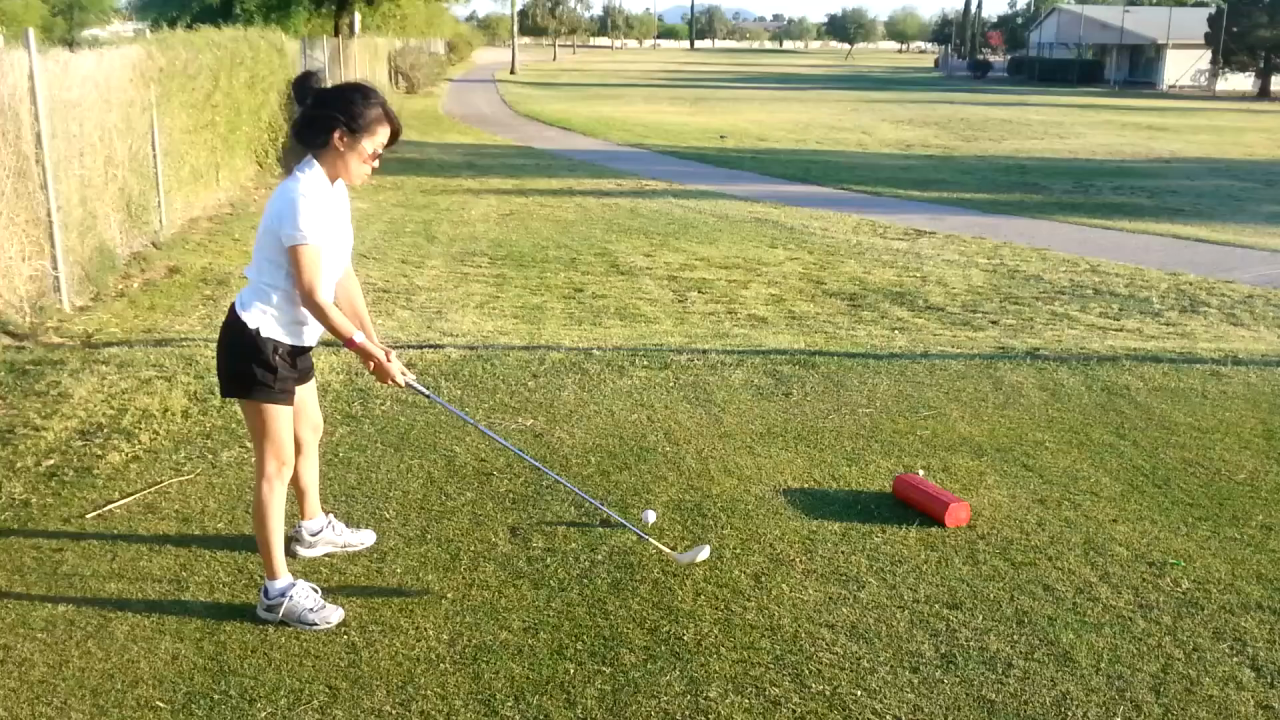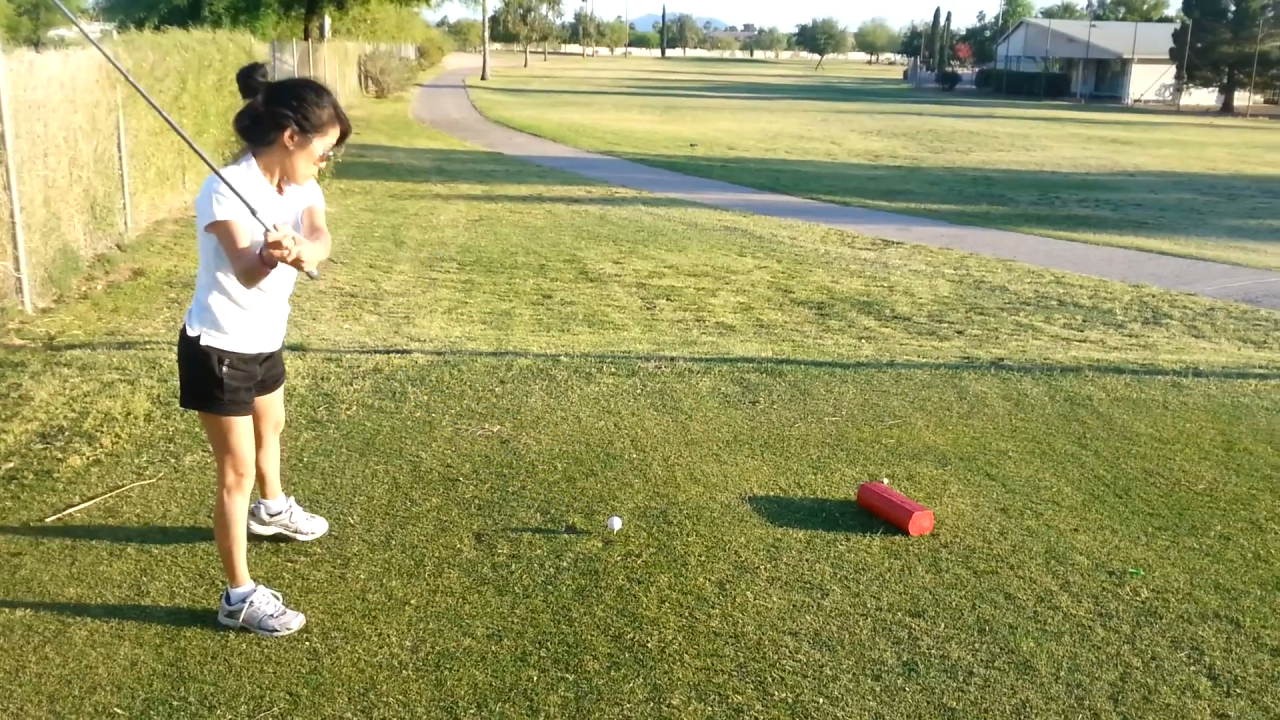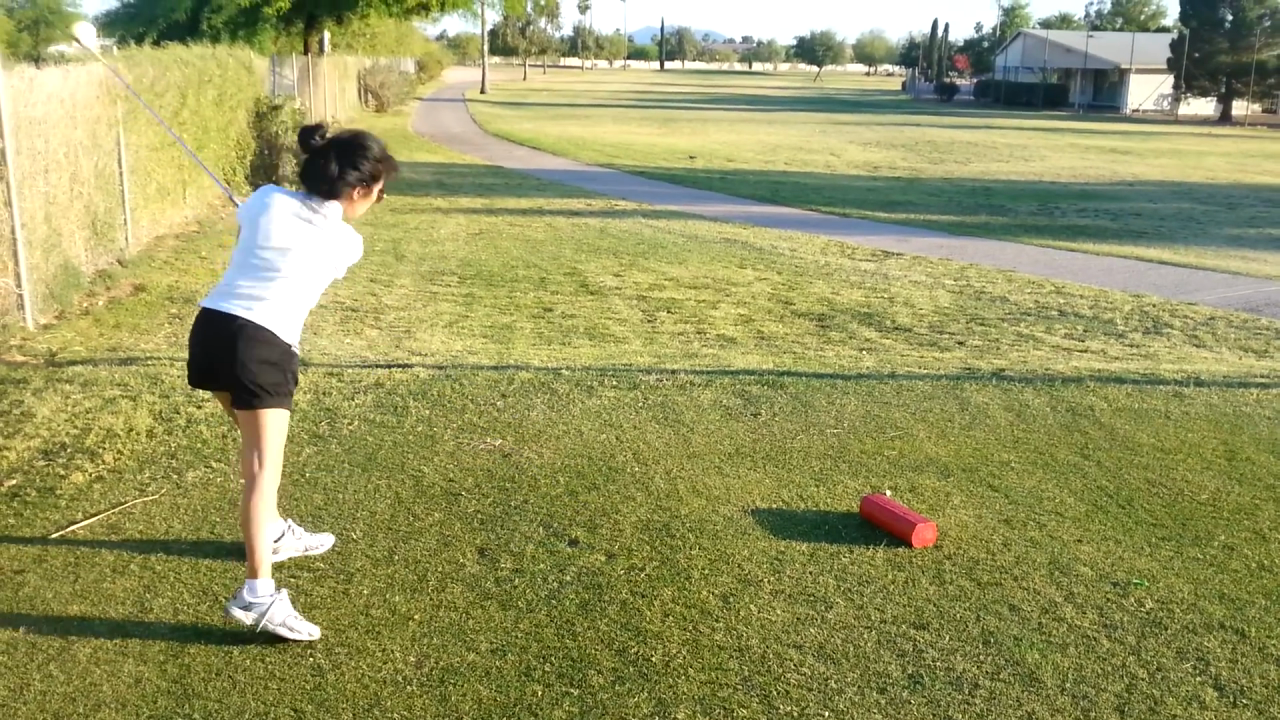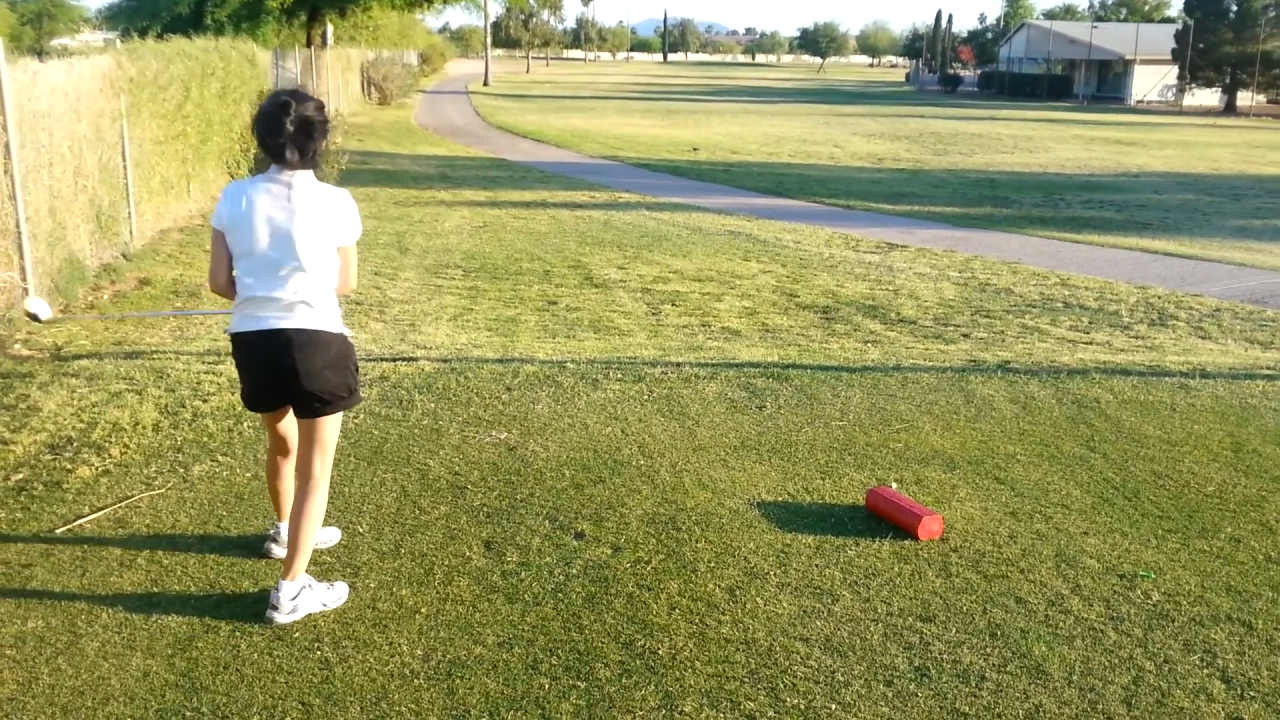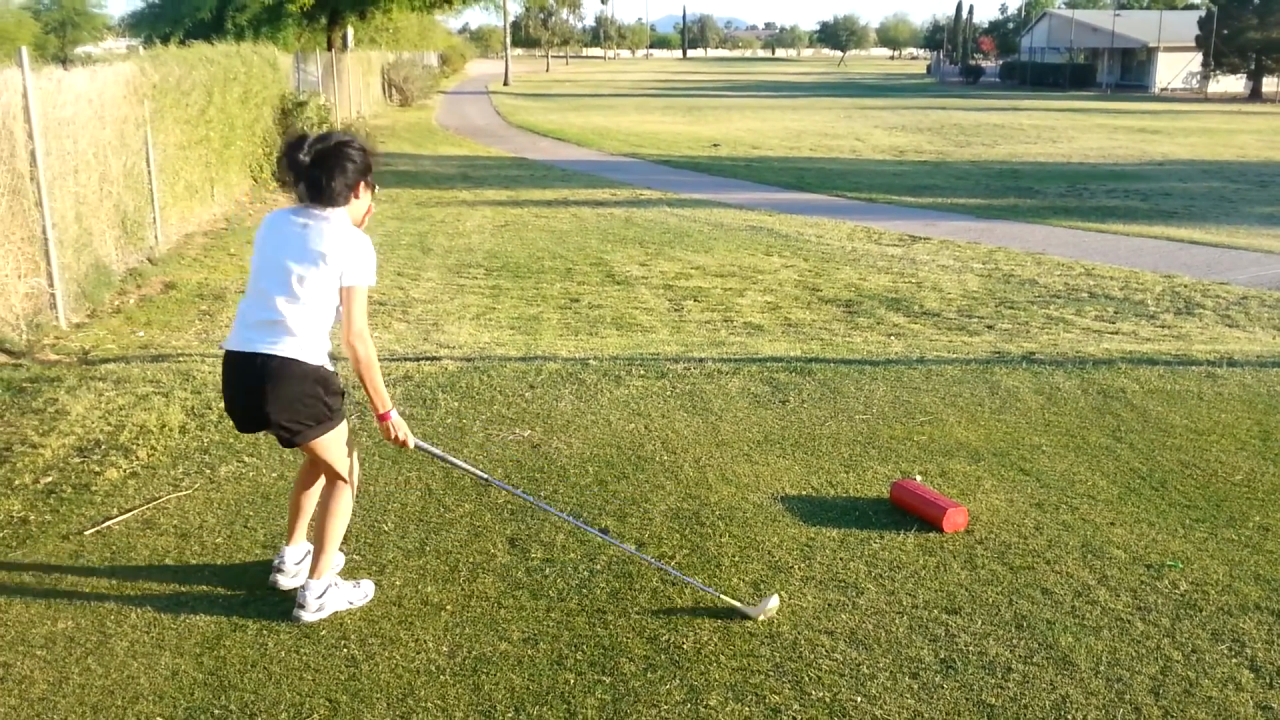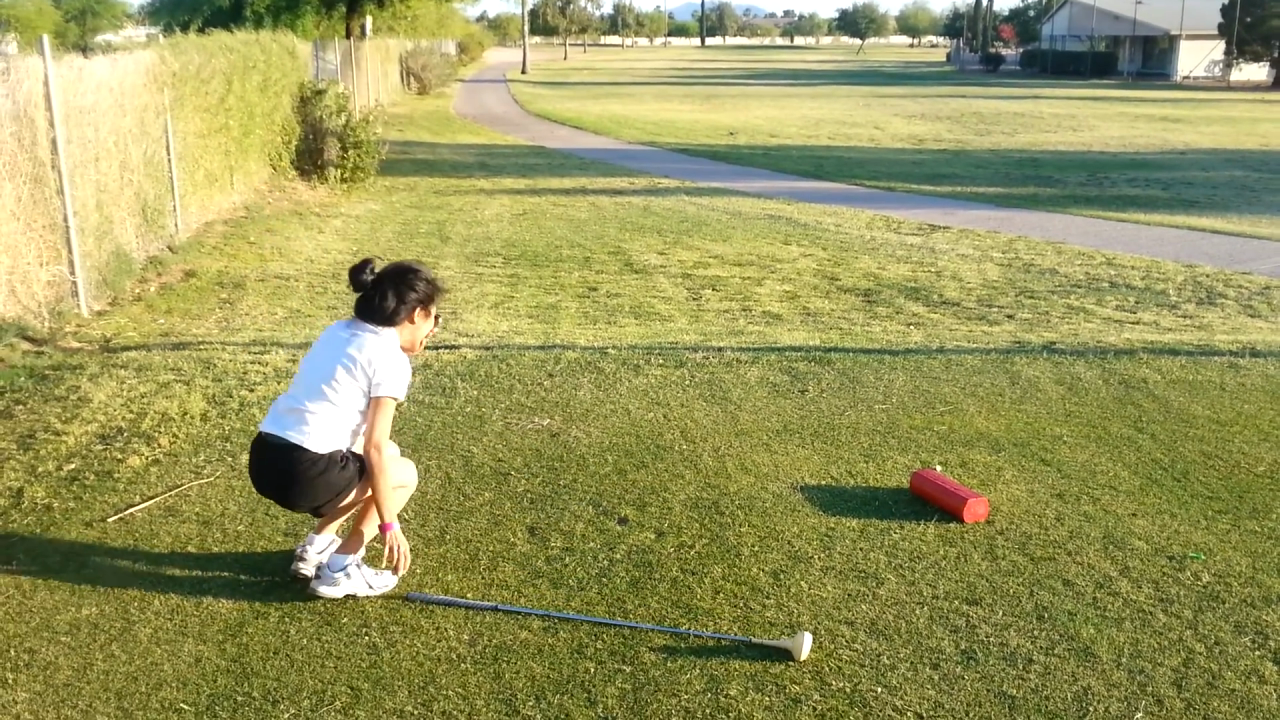
dt=0.7s
person 1, frame 1
left shoulder: (332, 190)
right shoulder: (305, 199)
left elbow: (342, 277)
right elbow: (315, 298)
left wrist: (373, 340)
right wrist: (370, 353)
left hip: (288, 339)
right hip: (259, 342)
left knee: (309, 434)
right knee: (277, 462)
left ankle: (313, 527)
right ankle: (278, 589)
person 1, frame 2
left shoulder: (301, 189)
right shoulder: (223, 188)
left elbow: (321, 238)
right elbow: (244, 271)
left wrist: (300, 249)
right wrist: (268, 256)
left hip: (265, 344)
right hip: (218, 350)
left knee: (270, 429)
right knee: (237, 472)
left ankle: (272, 508)
right ankle: (239, 596)
person 1, frame 3
left shoulder: (267, 199)
right shoulder: (346, 242)
left hip: (212, 328)
right hip: (263, 342)
left knee: (255, 437)
right knee: (266, 462)
left ankle: (273, 532)
right ankle: (256, 591)
person 1, frame 4
left shoulder: (234, 199)
right shoulder: (337, 203)
left elbow: (221, 283)
right elbow: (346, 284)
left hip: (254, 343)
right hip: (318, 343)
left knee: (283, 443)
right knee: (315, 467)
left ankle: (286, 531)
right ankle: (290, 590)
person 1, frame 5
left shoulder: (274, 223)
right shoulder: (352, 243)
right elbow: (356, 343)
right wrist: (386, 413)
left hip: (238, 370)
right hip: (289, 374)
left knee: (326, 446)
right knee: (343, 474)
left ankle: (292, 558)
right ankle: (318, 591)
person 1, frame 6
left shoulder: (337, 332)
right shoulder: (391, 360)
right elbow: (374, 448)
right wrist: (390, 527)
left hip: (264, 459)
right hip: (302, 471)
left knee: (386, 454)
right knee: (402, 474)
left ankle: (316, 545)
right ankle: (339, 567)
